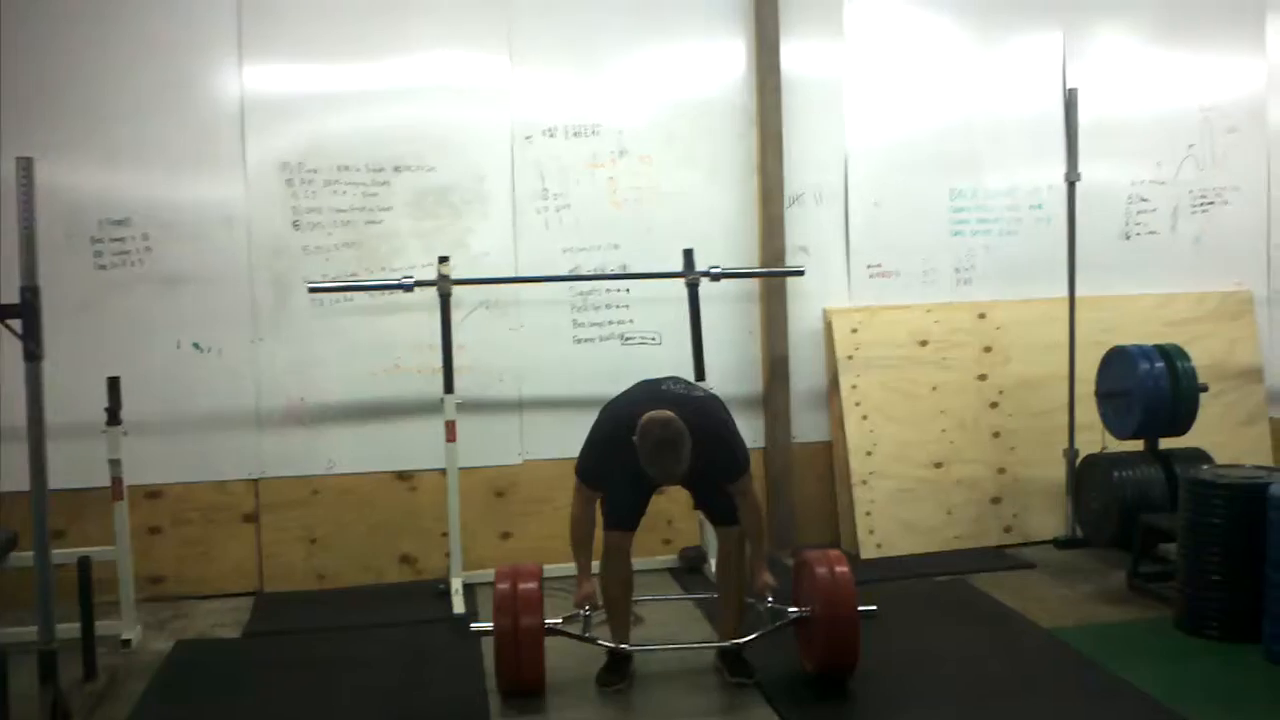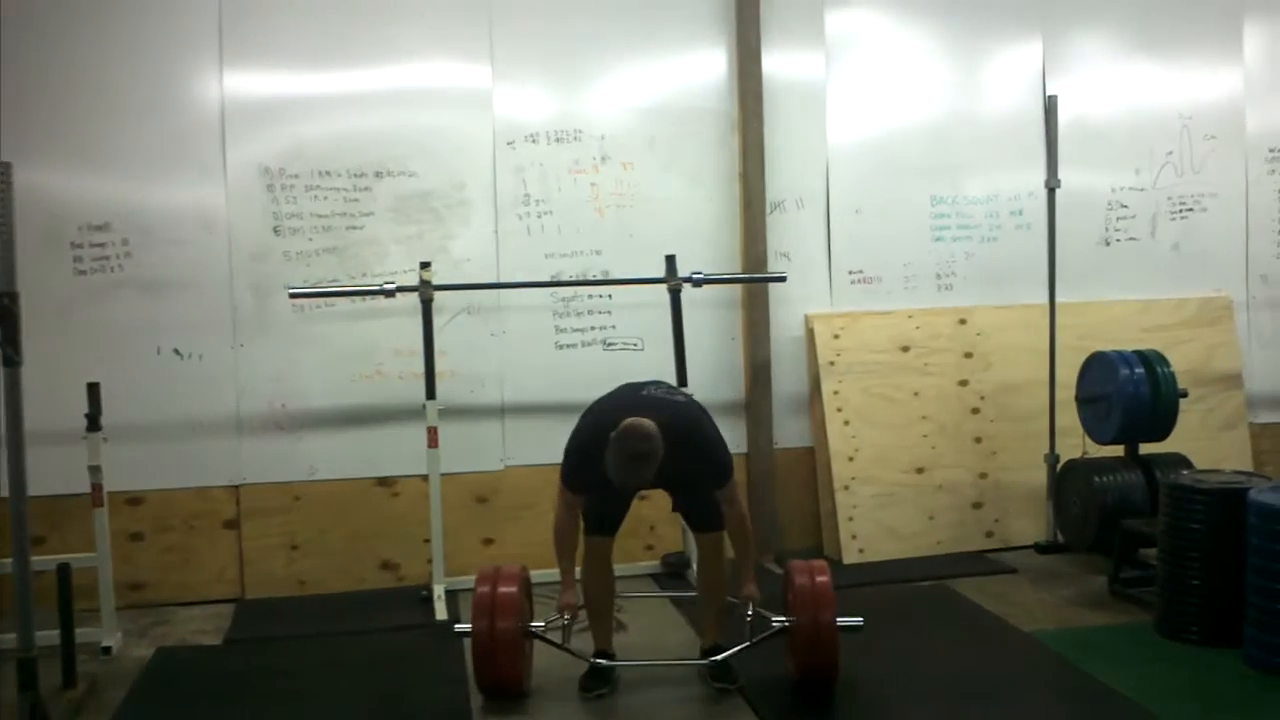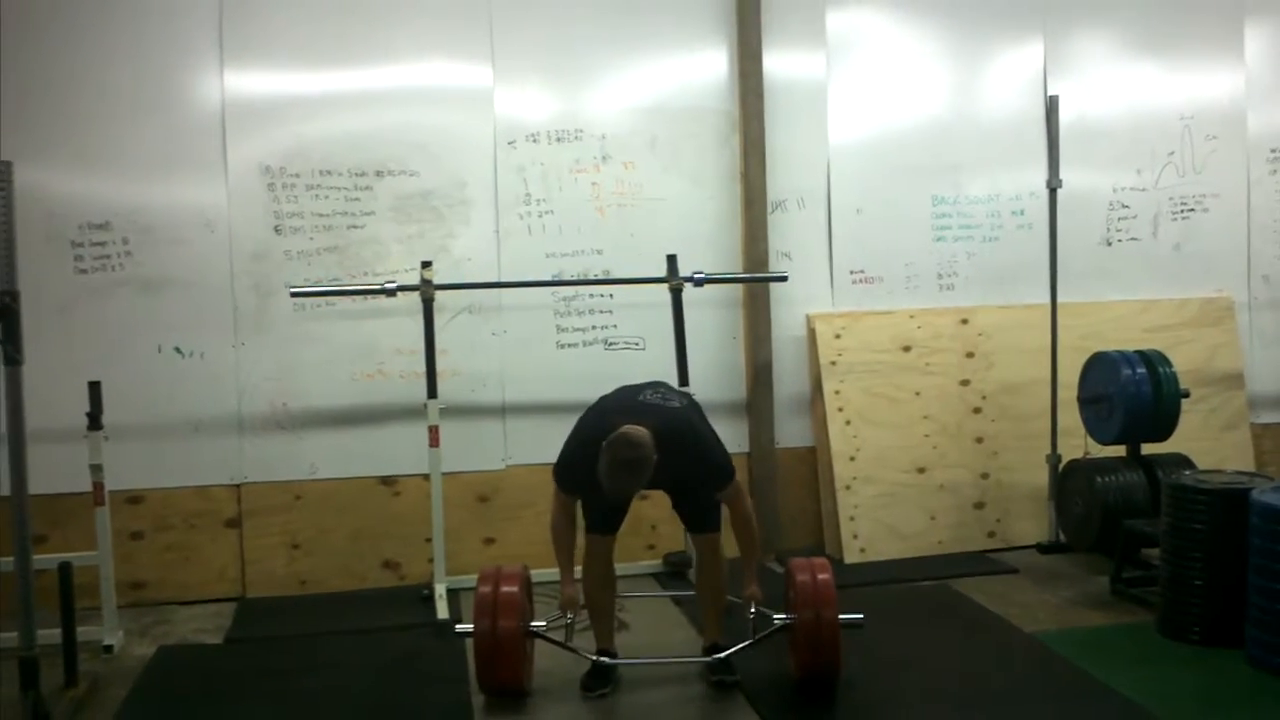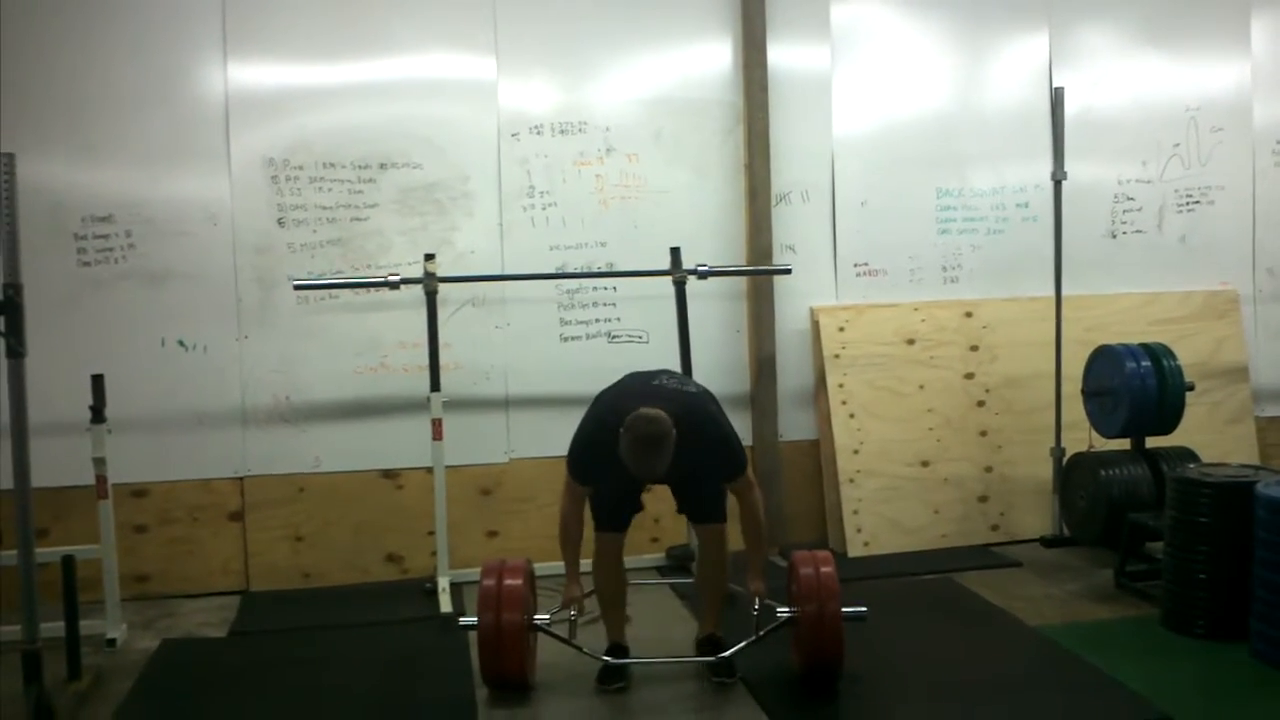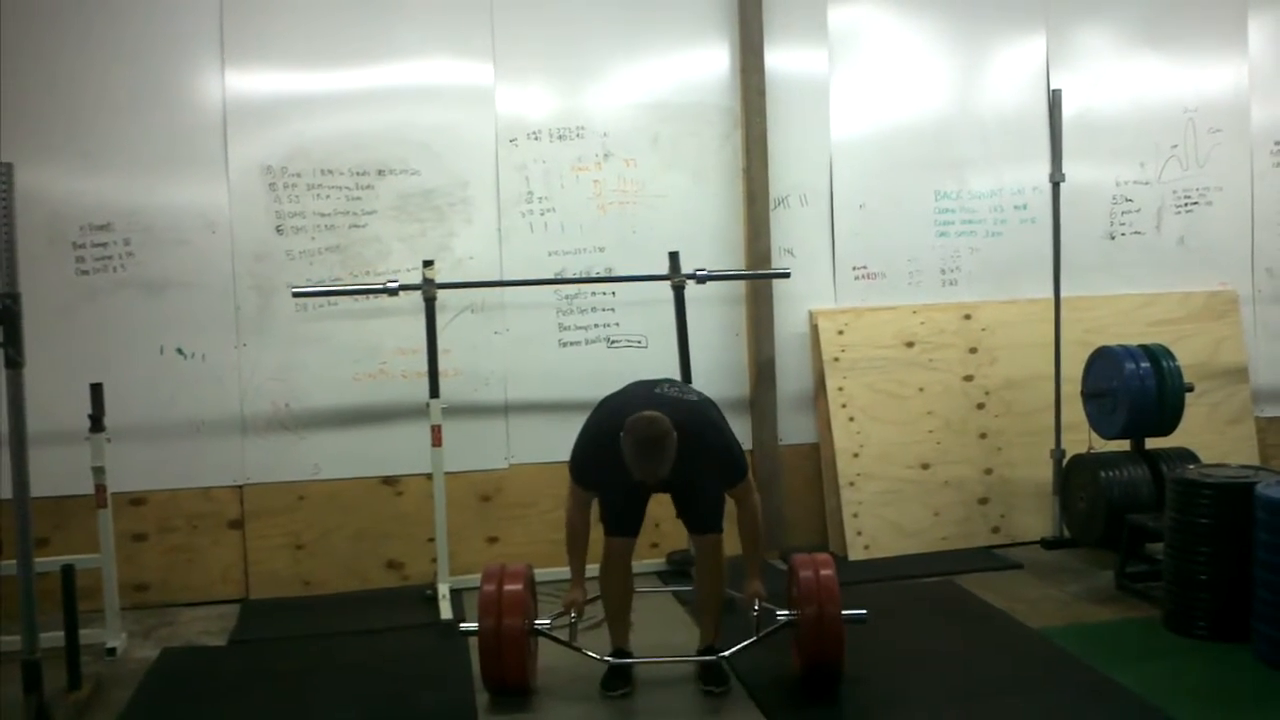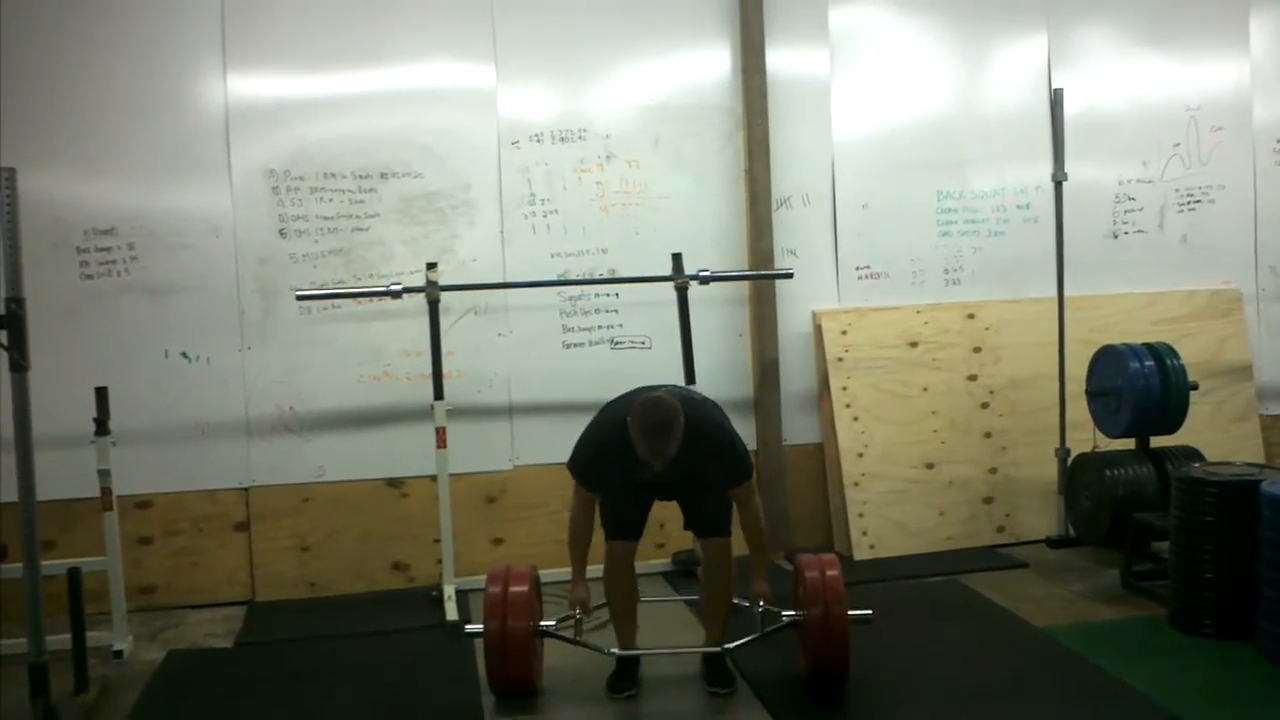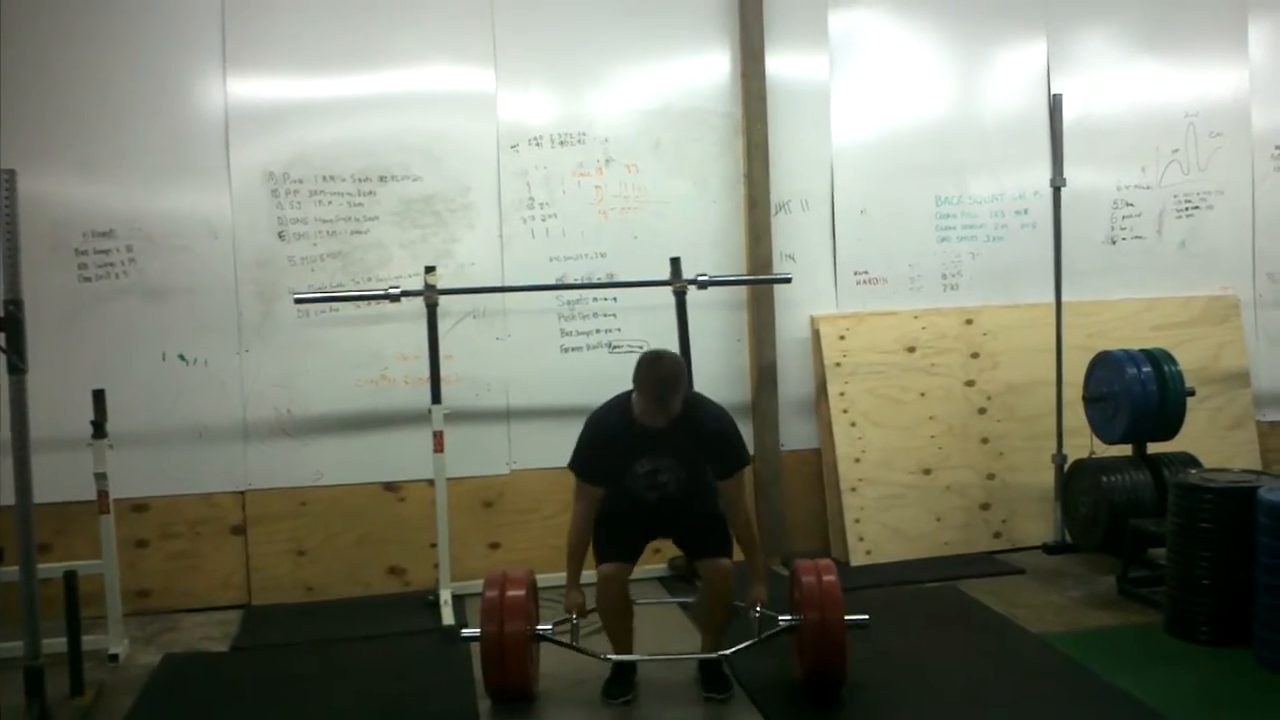
dt=0.5s
person 1, frame 1
left shoulder: (717, 428)
right shoulder: (609, 433)
left elbow: (745, 496)
right elbow: (583, 501)
left wrist: (759, 566)
right wrist: (584, 578)
left hip: (704, 456)
right hip: (627, 463)
left knee: (733, 535)
right knee: (616, 543)
left ankle: (728, 647)
right ankle: (620, 652)
person 1, frame 2
left shoulder: (698, 436)
right shoulder: (587, 439)
left elbow: (732, 504)
right elbow: (568, 508)
left wrist: (747, 578)
right wrist: (568, 585)
left hip: (686, 462)
right hip: (608, 461)
left knee: (712, 542)
right knee: (596, 547)
left ankle: (712, 652)
right ankle: (603, 657)
person 1, frame 3
left shoulder: (694, 442)
right shoulder: (583, 444)
left elbow: (738, 501)
right elbow: (563, 508)
left wrist: (751, 578)
right wrist: (567, 582)
left hip: (683, 461)
left knee: (709, 542)
right knee: (597, 547)
left ankle: (713, 649)
right ankle: (605, 656)
person 1, frame 4
left shoulder: (710, 429)
right shoulder: (595, 433)
left elbow: (748, 494)
right elbow: (572, 501)
left wrist: (755, 574)
right wrist: (572, 579)
left hip: (695, 457)
left knee: (713, 533)
right knee: (607, 544)
left ankle: (708, 639)
right ankle: (617, 648)
person 1, frame 5
left shoulder: (711, 436)
right shoulder: (597, 438)
left elbow: (747, 499)
right elbow: (578, 506)
left wrist: (753, 575)
right wrist: (577, 582)
left hip: (696, 465)
left knee: (709, 545)
right knee: (617, 549)
left ankle: (708, 652)
right ankle: (620, 654)
person 1, frame 6
left shoulder: (714, 432)
right shoulder: (603, 435)
left elbow: (747, 500)
right elbow: (583, 505)
left wrist: (760, 574)
right wrist: (578, 580)
left hip: (699, 471)
left knee: (718, 549)
right knee: (618, 552)
left ankle: (713, 653)
right ankle: (627, 657)
person 1, frame 7
left shoulder: (713, 421)
right shoulder: (603, 425)
left elbow: (735, 503)
right elbow: (585, 505)
left wrist: (757, 577)
right wrist: (573, 585)
left hip: (693, 503)
right hip: (624, 507)
left knee: (720, 571)
right knee: (610, 576)
left ankle: (710, 659)
right ankle: (624, 664)
